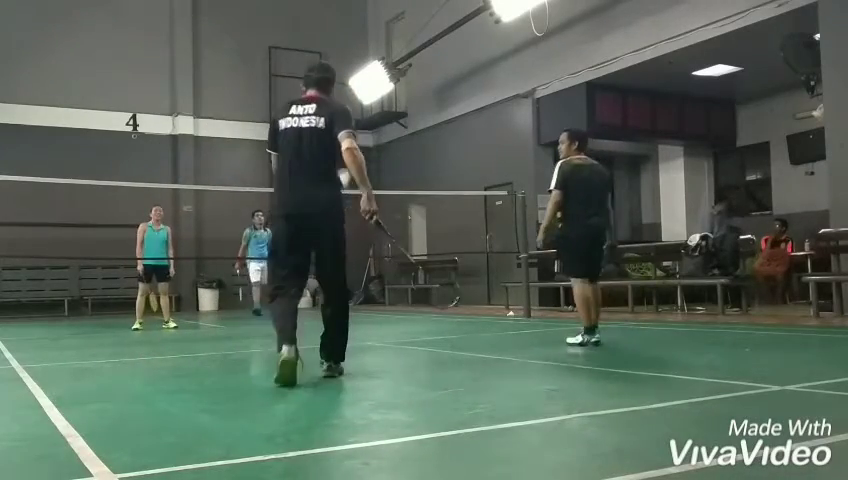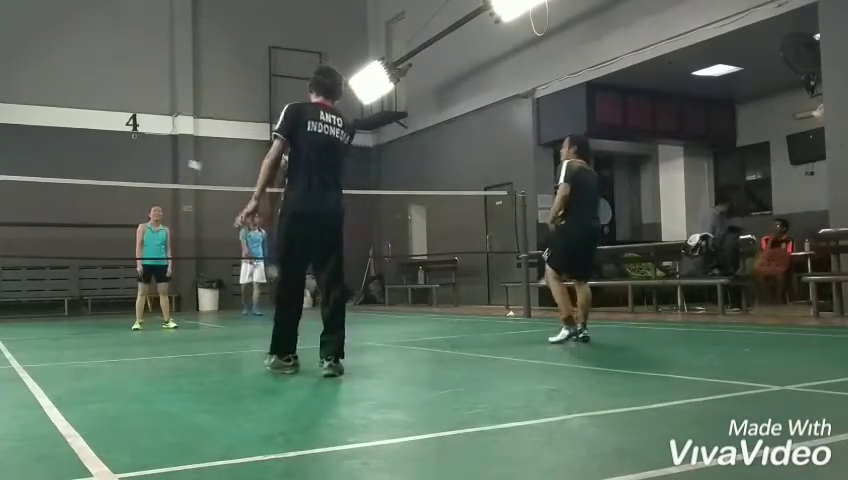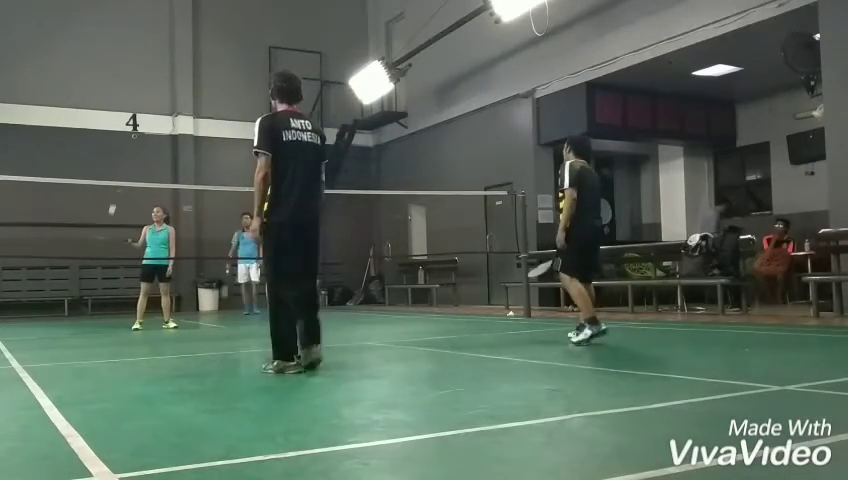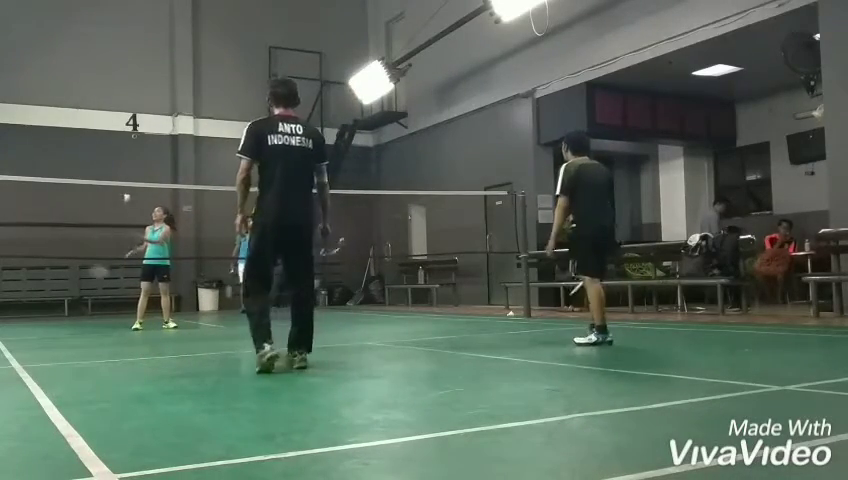
dt=0.5s
person 1, frame 1
left shoulder: (281, 115)
right shoulder: (336, 111)
right elbow: (349, 150)
right wrist: (367, 195)
left hip: (288, 211)
right hip: (326, 210)
left knee: (284, 285)
right knee: (334, 286)
left ankle: (287, 345)
right ankle: (332, 359)
person 1, frame 2
left shoulder: (295, 111)
right shoulder: (346, 127)
left elbow: (274, 157)
left wrist: (256, 199)
left hip: (298, 210)
right hip: (332, 213)
left knee: (290, 284)
right knee: (333, 286)
left ankle: (285, 355)
right ankle: (331, 357)
person 1, frame 3
left shoulder: (269, 123)
right shoulder: (316, 131)
left elbow: (263, 172)
left wrist: (258, 215)
left hip: (281, 217)
right hip: (309, 218)
left knee: (281, 286)
right knee: (306, 283)
left ankle: (286, 357)
right ankle: (310, 345)
person 1, frame 4
left shoulder: (258, 129)
right shoulder: (313, 134)
left elbow: (244, 175)
right elbow: (322, 182)
left wrist: (241, 211)
right wrist: (325, 219)
left hip: (269, 219)
right hip: (302, 220)
left knee: (256, 285)
right knee: (302, 286)
left ankle: (264, 344)
right ankle: (298, 351)
person 2, frame 1
left shoulder: (564, 166)
right shoulder: (600, 169)
left elbow: (556, 199)
right elbow: (607, 204)
left wrist: (543, 229)
right wrist: (609, 232)
left hip: (574, 231)
right hip: (597, 230)
left knee: (578, 280)
right knee: (592, 280)
left ankle: (588, 332)
right ankle: (594, 327)
person 2, frame 2
left shoulder: (569, 166)
right shoulder: (592, 174)
left elbow: (563, 193)
left wrist: (551, 219)
left hip: (573, 229)
right hip: (591, 230)
left knee: (552, 273)
right knee: (581, 280)
left ankle: (569, 324)
right ankle: (581, 328)
person 2, frame 3
left shoulder: (570, 166)
right shoulder: (591, 173)
left elbow: (571, 197)
left wrist: (561, 228)
left hip: (578, 229)
right hip: (594, 229)
left knee: (568, 277)
right knee: (584, 279)
left ankle: (593, 323)
right ankle: (583, 327)
person 2, frame 4
left shoulder: (569, 168)
right shoulder: (602, 169)
left elbow: (563, 205)
left wrist: (553, 237)
left hip: (586, 230)
right hip: (606, 229)
left knee: (590, 279)
right knee: (594, 279)
left ankle: (601, 331)
right ankle: (597, 326)
